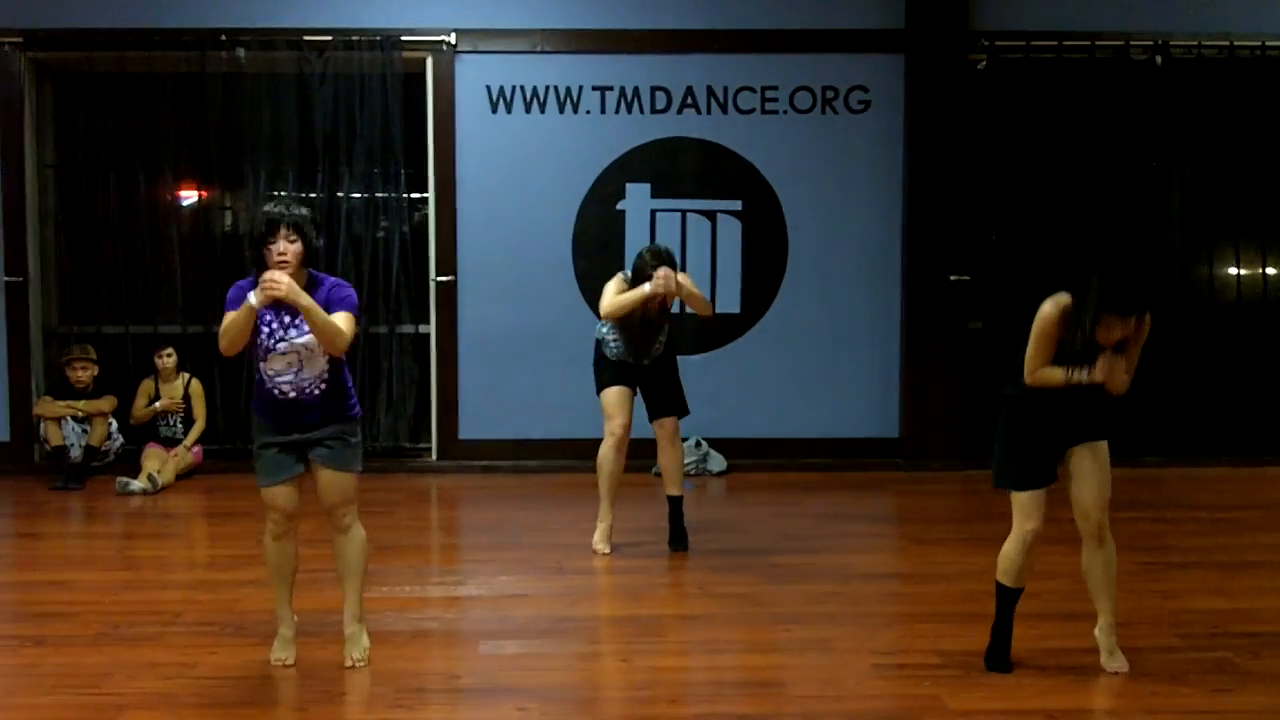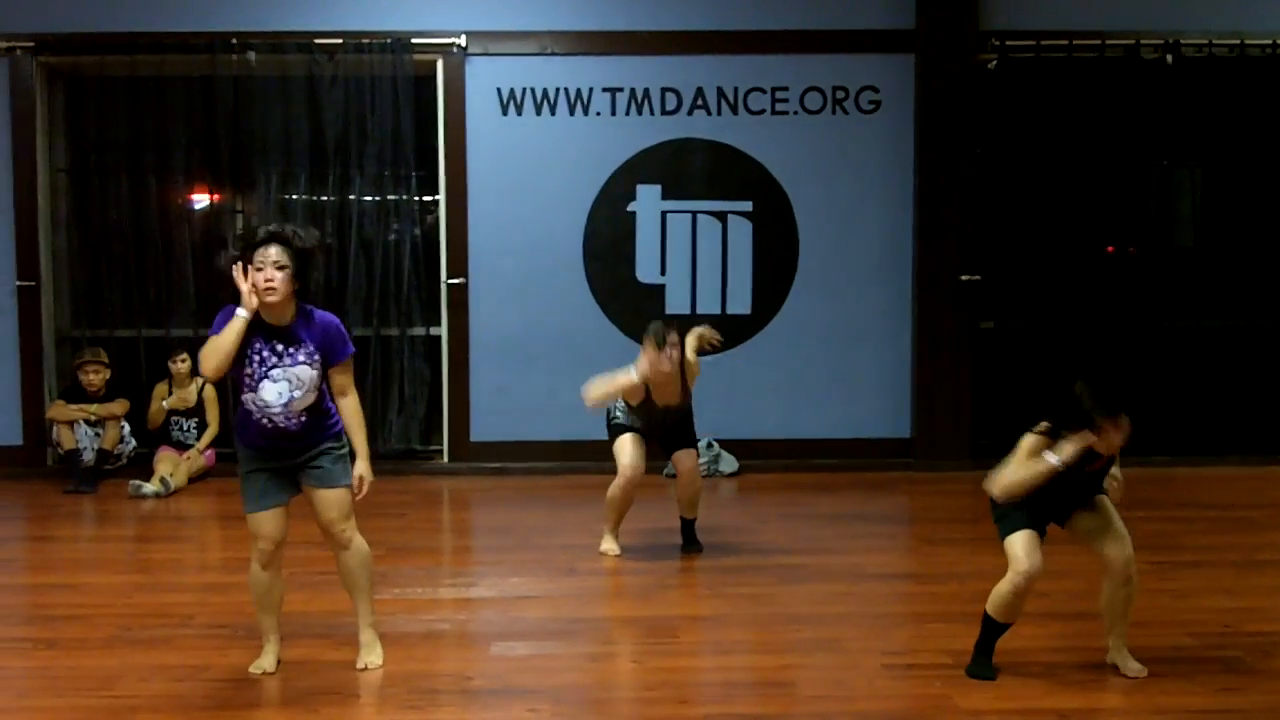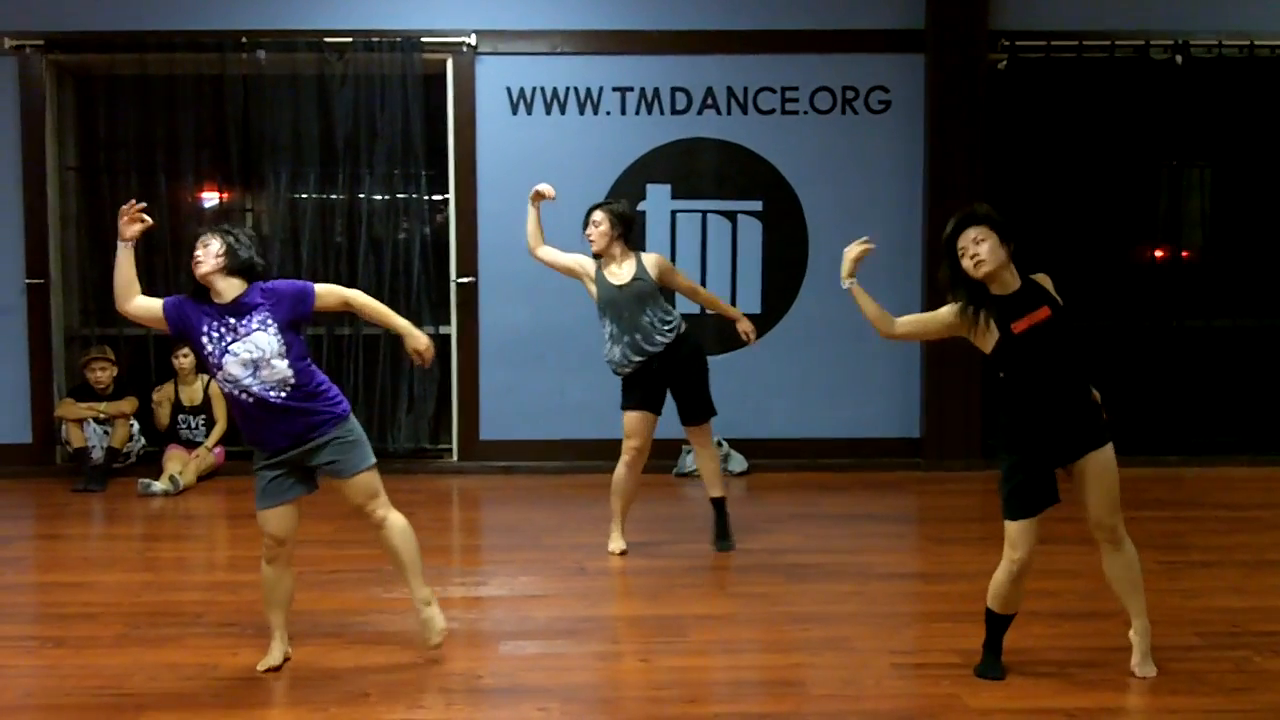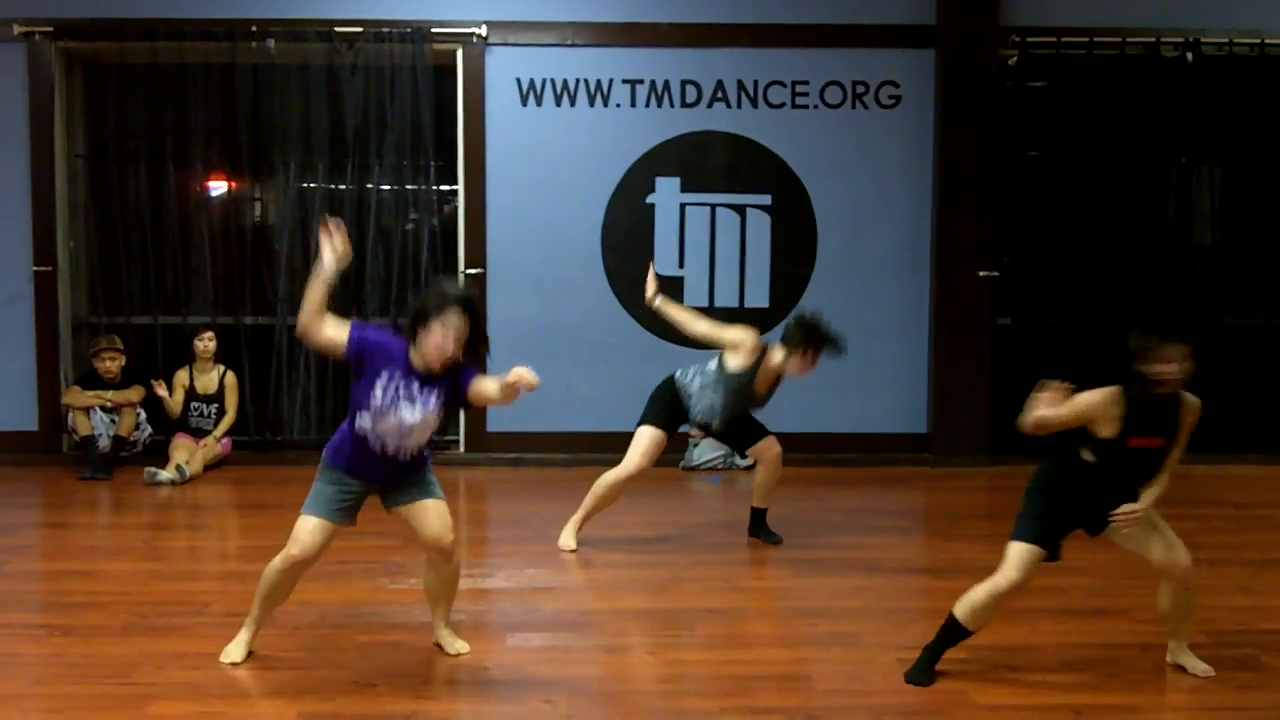
dt=1s
person 1, frame 1
left shoulder: (334, 291)
right shoulder: (245, 290)
left elbow: (340, 343)
right elbow: (227, 346)
left wrist: (299, 297)
right wrist: (256, 301)
left hip: (333, 422)
right hip: (274, 426)
left knee: (342, 515)
right knee: (280, 519)
left ankle: (354, 623)
right ankle: (285, 624)
person 1, frame 2
left shoulder: (324, 327)
right shoulder: (233, 320)
left elbow: (345, 393)
right elbow: (209, 370)
left wrist: (362, 456)
right wrist: (245, 311)
left hip: (320, 446)
right hip: (260, 455)
left knee: (342, 532)
right knee: (266, 547)
left ankle: (367, 632)
right ankle: (270, 644)
person 1, frame 3
left shoulder: (277, 296)
right shoulder: (192, 312)
left elbow: (347, 297)
right elbow: (128, 304)
left wrist: (407, 330)
right wrist: (127, 243)
left hip: (328, 425)
right hip: (272, 447)
left knee: (377, 510)
right knee: (276, 544)
left ankle: (424, 601)
right ankle: (279, 642)
person 1, frame 4
left shoulder: (451, 377)
right shoulder: (377, 347)
left elbow: (494, 390)
right elbow: (310, 328)
left wrist: (514, 380)
right wrist: (327, 270)
left hip: (406, 473)
right hip: (346, 469)
left knee: (442, 543)
right knee: (299, 554)
left ankle: (441, 627)
right ankle: (248, 631)
person 2, frame 1
left shoulder: (1138, 323)
right shoulder: (1056, 312)
left elbow: (1120, 384)
right elbow: (1033, 373)
left wrist: (1113, 376)
right wrist: (1088, 374)
left hip: (1085, 417)
right hip: (1029, 416)
left knee: (1096, 522)
right knee: (1028, 526)
left ankle: (1107, 629)
right ankle: (1000, 633)
person 2, frame 2
left shoulder: (1113, 430)
right shoulder: (1045, 437)
right elbow: (998, 488)
left wrist: (1111, 469)
right wrist: (1057, 457)
left hip: (1079, 490)
right hip: (1023, 499)
left knee: (1122, 559)
right knee: (1025, 570)
left ankle: (1117, 647)
right ankle: (982, 652)
person 2, frame 3
left shoulder: (1042, 285)
right shoulder: (969, 314)
right elbow: (890, 327)
left wrist: (1085, 385)
right wrist: (850, 279)
left hip: (1082, 422)
right hip: (1027, 437)
left knee: (1110, 531)
right knee: (1018, 557)
left ankle: (1140, 633)
right ankle: (991, 649)
person 2, frame 4
left shoulder: (1187, 407)
right shoulder: (1107, 402)
left elbow: (1165, 468)
right elbow: (1032, 427)
left wrist: (1145, 503)
right wrist: (1039, 416)
left hip: (1113, 496)
right hip: (1058, 490)
left knee: (1177, 563)
right knee: (1009, 578)
left ankle: (1178, 648)
right ankle: (931, 654)
person 3, frame 1
left shoulder: (678, 281)
right shoulder: (619, 284)
left elbow: (706, 309)
right elbow: (606, 310)
left wrist: (677, 290)
right wrist: (648, 290)
left hip: (657, 358)
right hip: (615, 357)
left knee: (669, 432)
right knee: (617, 429)
left ankle: (676, 518)
right ankle: (604, 521)
person 3, frame 2
left shoulder: (688, 367)
right shoulder: (630, 382)
left elbow: (694, 335)
right elbow: (590, 395)
left wrist: (702, 335)
right wrist: (638, 373)
right hip: (629, 420)
left knee: (691, 472)
right knee: (631, 472)
left ankle: (689, 532)
right ankle: (610, 533)
person 3, frame 3
left shoulder: (651, 263)
right shoulder: (588, 268)
left elbow: (694, 291)
right elbow: (537, 248)
left wrist: (736, 316)
right wrist: (534, 203)
left hip: (680, 353)
right hip: (639, 368)
left knee: (700, 435)
right knee: (633, 450)
left ankle: (720, 517)
right ankle: (617, 529)
person 3, frame 4
left shoulder: (778, 369)
right shoulder: (747, 344)
right elbow: (697, 326)
right wrist: (656, 299)
left hip: (717, 411)
right hip: (676, 397)
left knee: (771, 450)
right knee: (633, 466)
left ankle: (758, 523)
right ankle: (574, 524)
